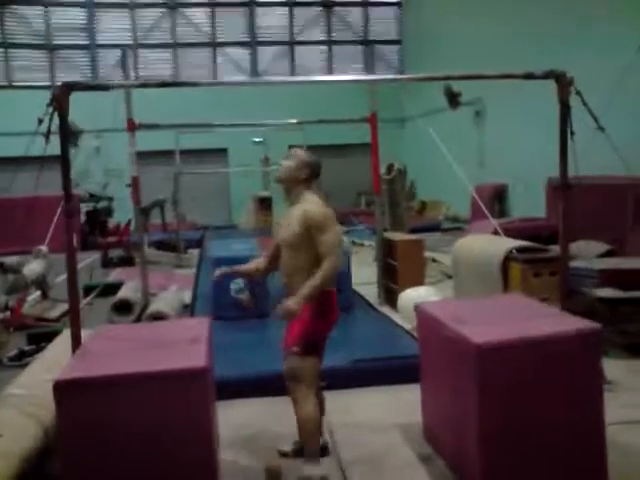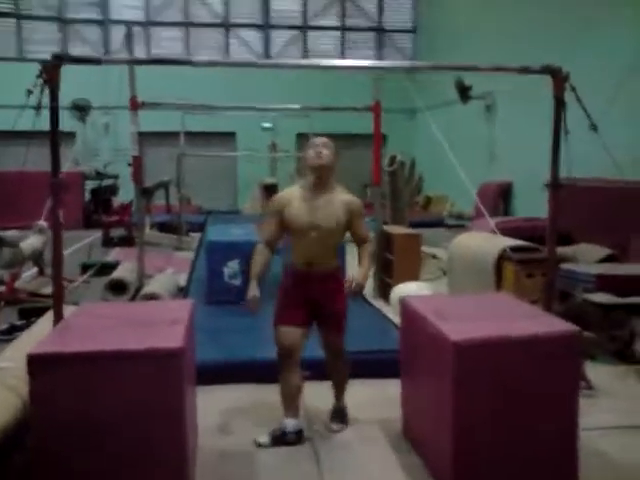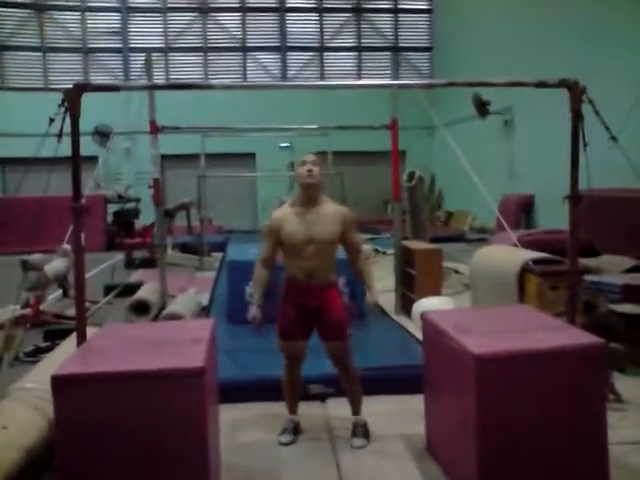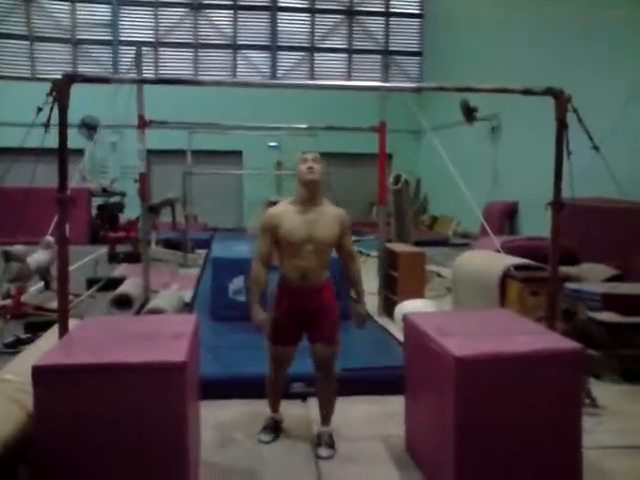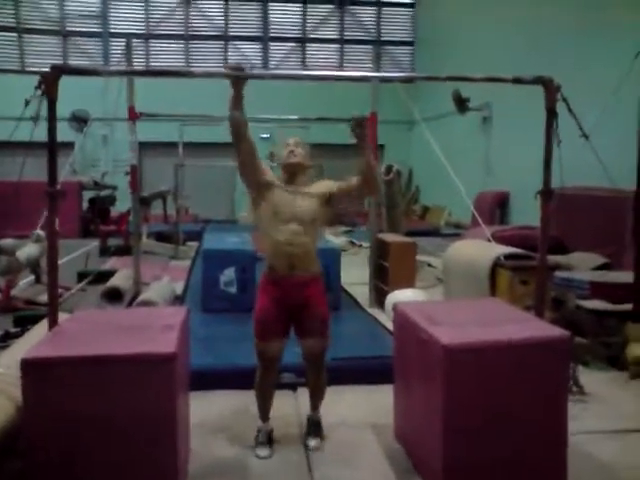
dt=0.7s
person 1, frame 1
left shoulder: (314, 211)
right shoulder: (291, 213)
left elbow: (334, 261)
right elbow: (270, 261)
left wrist: (302, 296)
right wrist: (234, 270)
left hip: (314, 304)
right hip: (302, 303)
left knee: (299, 383)
right knee: (307, 378)
right ankle: (315, 441)
person 1, frame 2
left shoulder: (349, 203)
right shoulder: (284, 200)
left elbow: (364, 242)
right elbow: (266, 243)
left wrist: (363, 272)
right wrist: (253, 283)
left hip: (331, 283)
right hip: (296, 281)
left knee: (334, 350)
right knee: (287, 351)
left ankle: (339, 406)
right ankle: (291, 426)
person 1, frame 3
left shoulder: (341, 215)
right shoulder: (278, 219)
left elbow: (356, 254)
right elbow: (265, 263)
left wrist: (370, 289)
right wrist: (255, 303)
left hip: (328, 292)
right hip: (293, 294)
left knee: (343, 360)
right knee: (292, 362)
left ankle: (358, 419)
right ankle: (292, 420)
person 1, frame 4
left shoulder: (338, 217)
right shoulder: (275, 216)
left elbow: (349, 260)
right elbow: (260, 261)
left wrist: (358, 299)
right wrist: (256, 304)
left hip: (322, 297)
right hip: (288, 295)
left knee: (325, 366)
right knee: (278, 364)
left ankle: (325, 430)
right ankle: (274, 416)
person 1, frame 5
left shoulder: (325, 190)
right shoulder: (263, 185)
left elbow: (368, 187)
right elbow: (241, 141)
left wrist: (363, 142)
right wrist: (237, 93)
left hip: (311, 289)
right hip: (273, 288)
left knee: (315, 359)
right knee: (268, 360)
left ankle: (314, 417)
right ankle: (264, 427)
